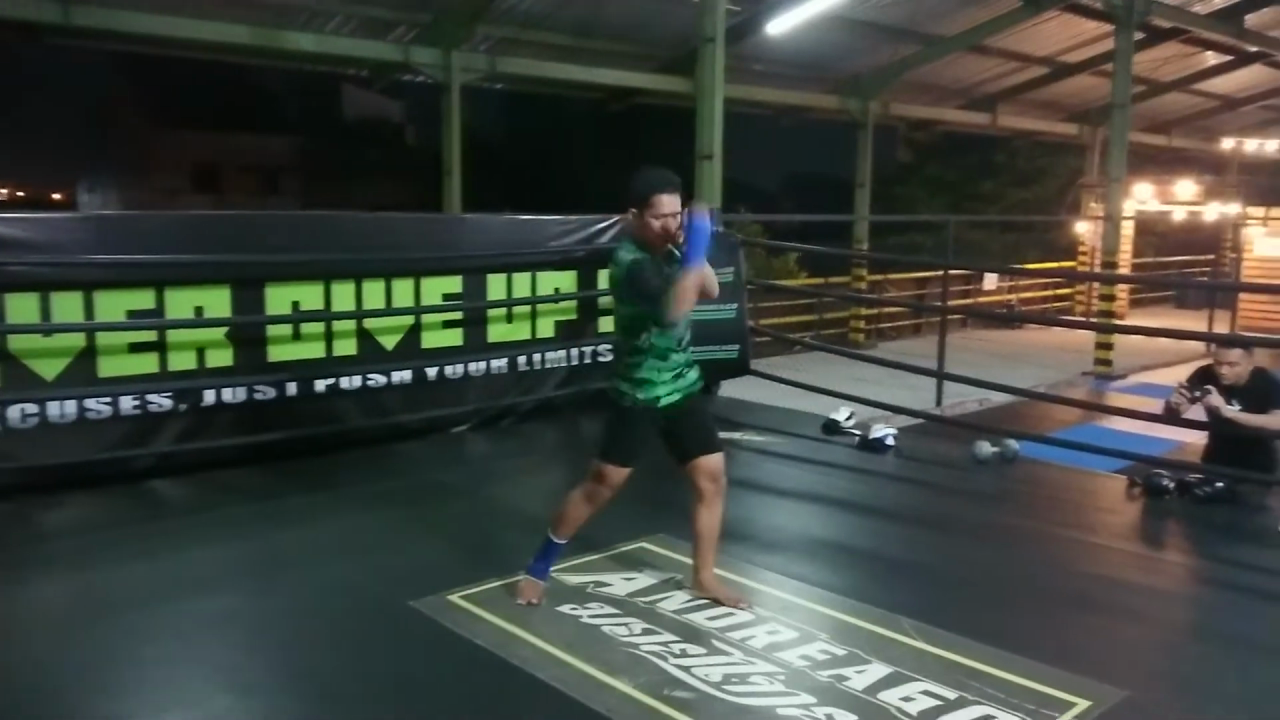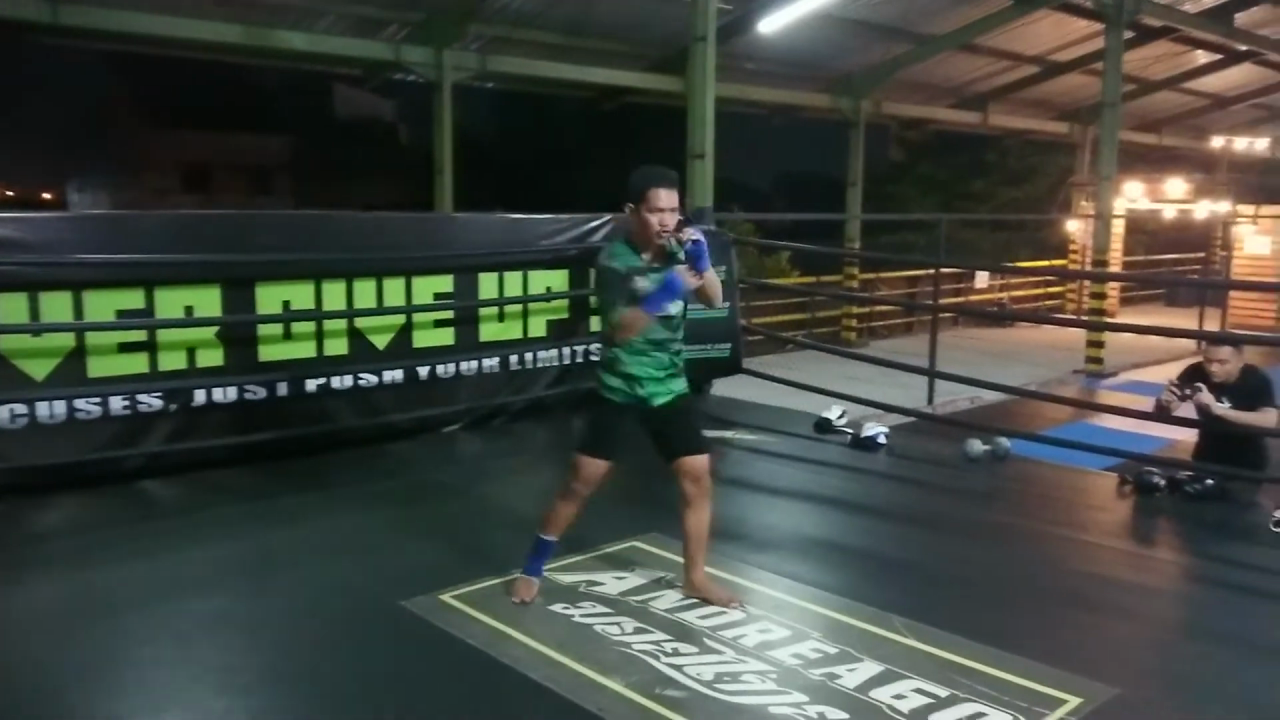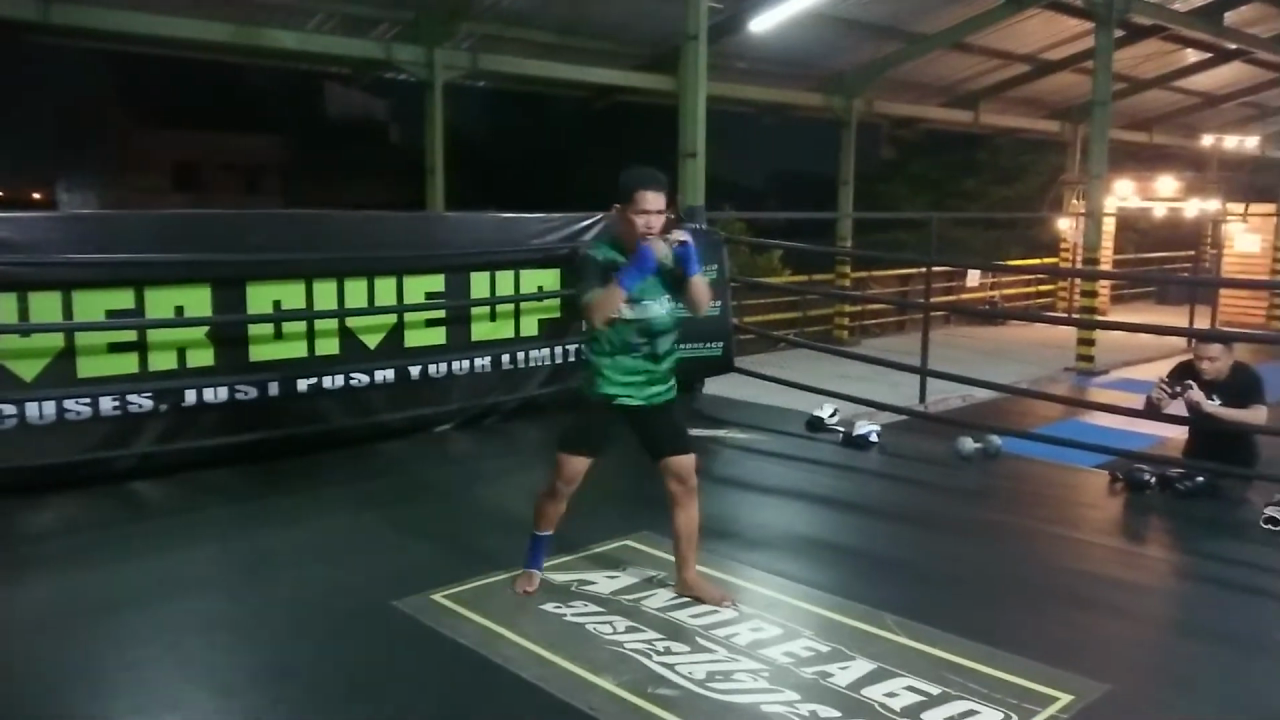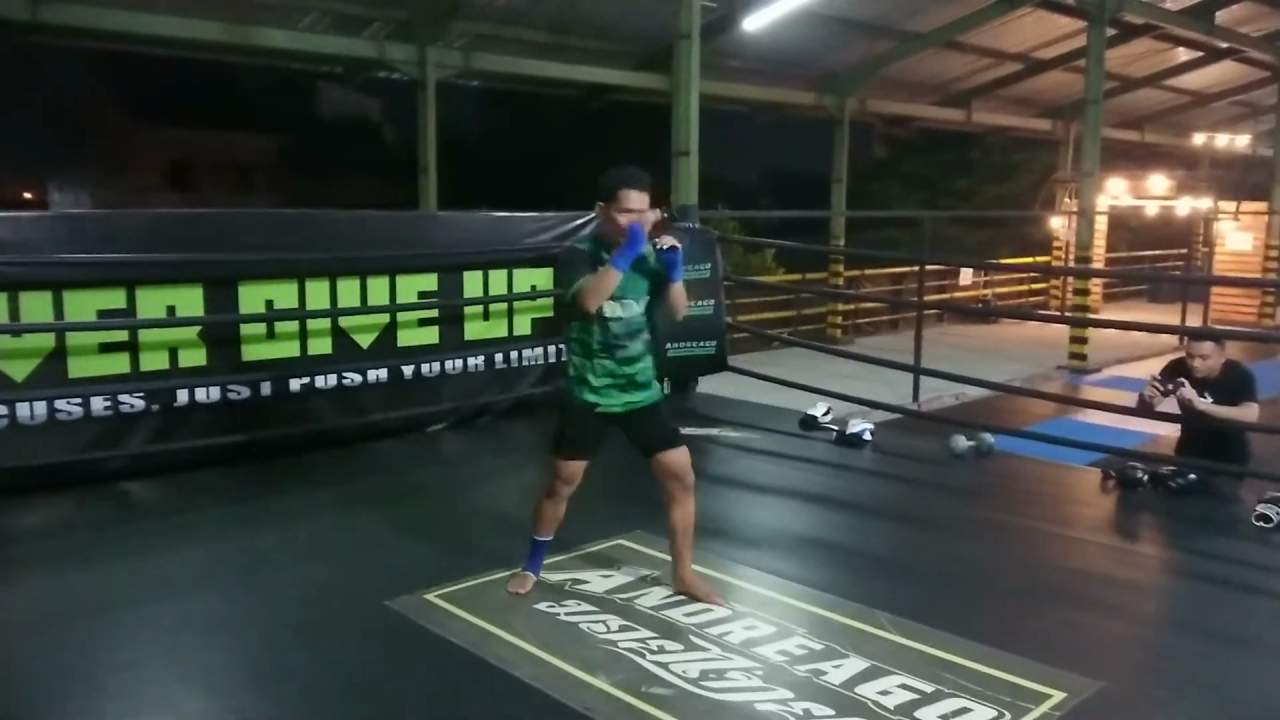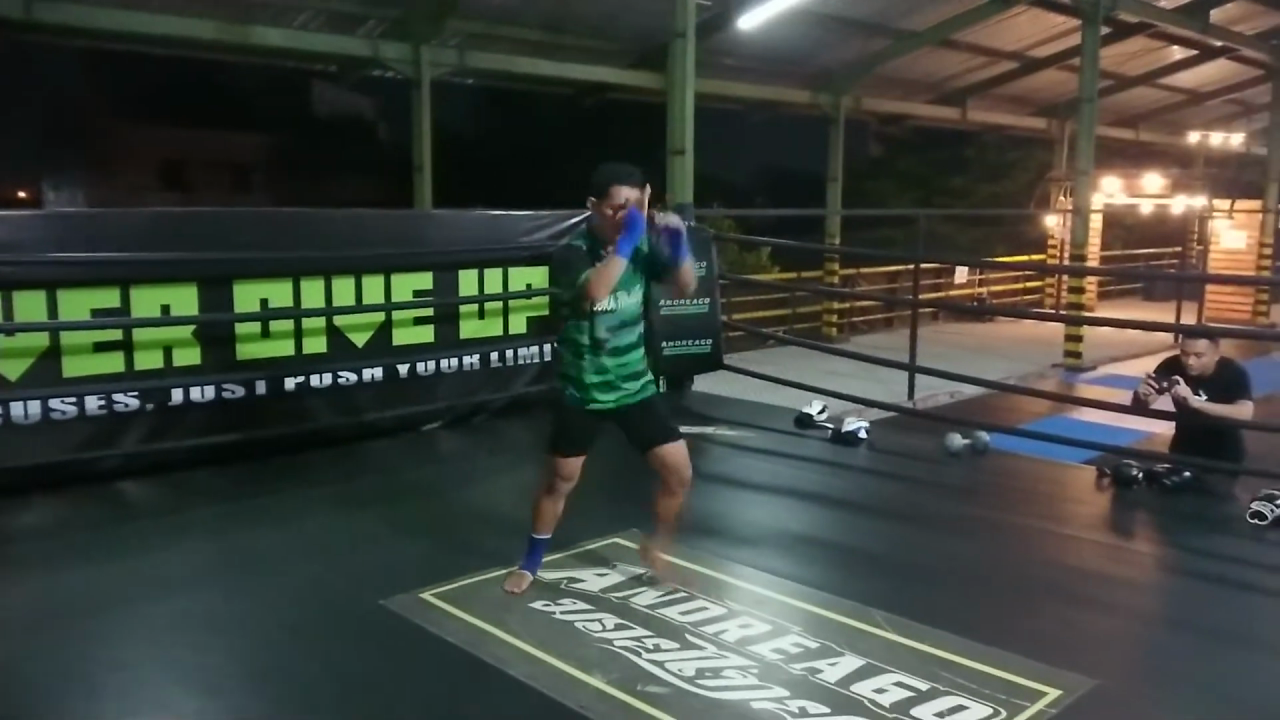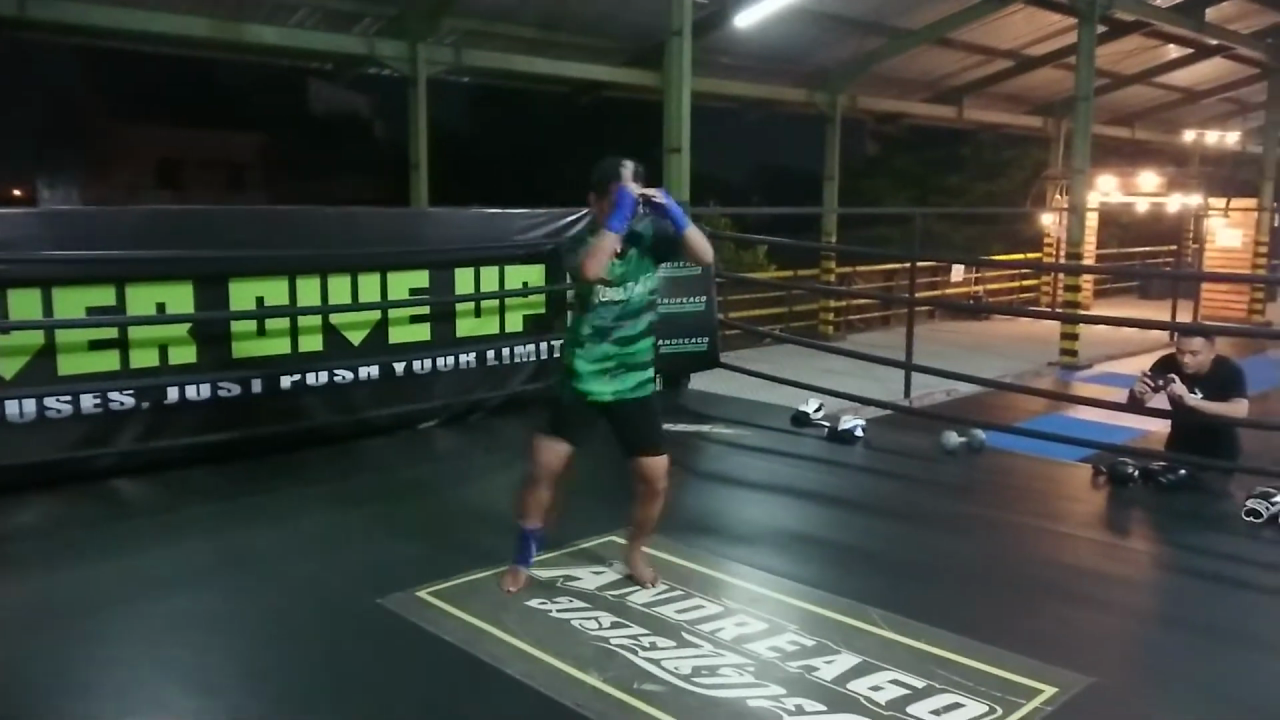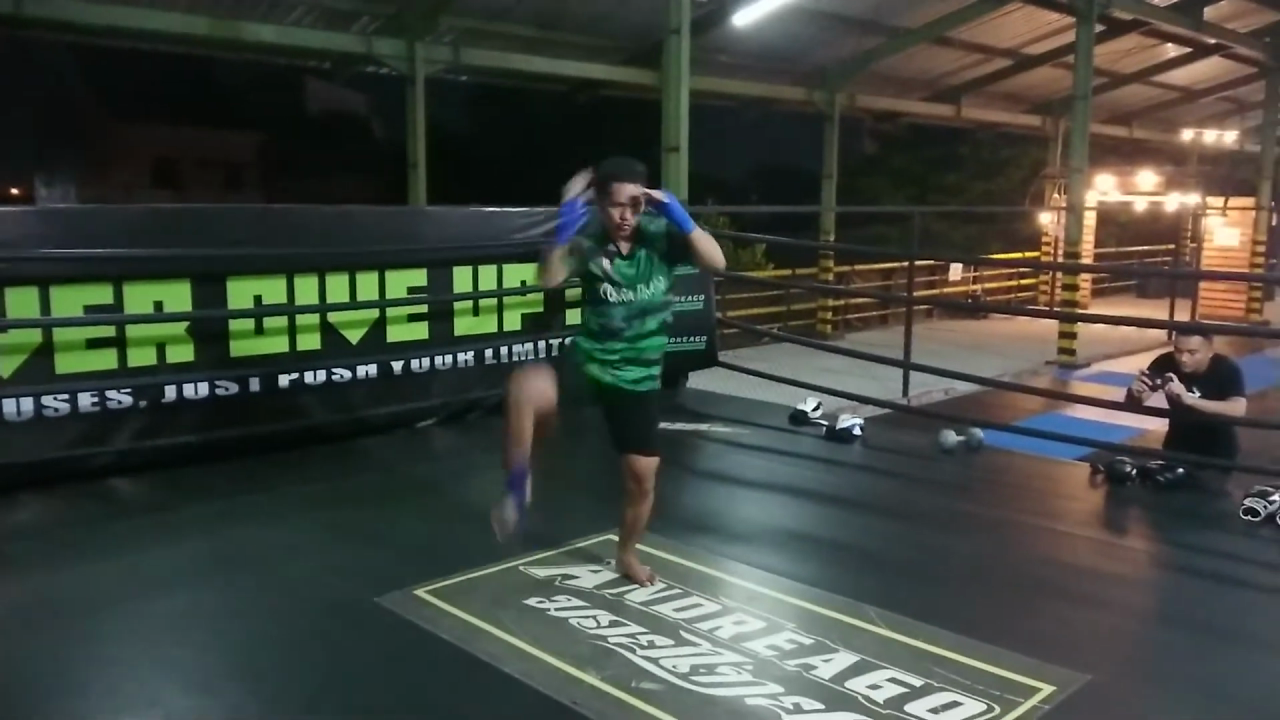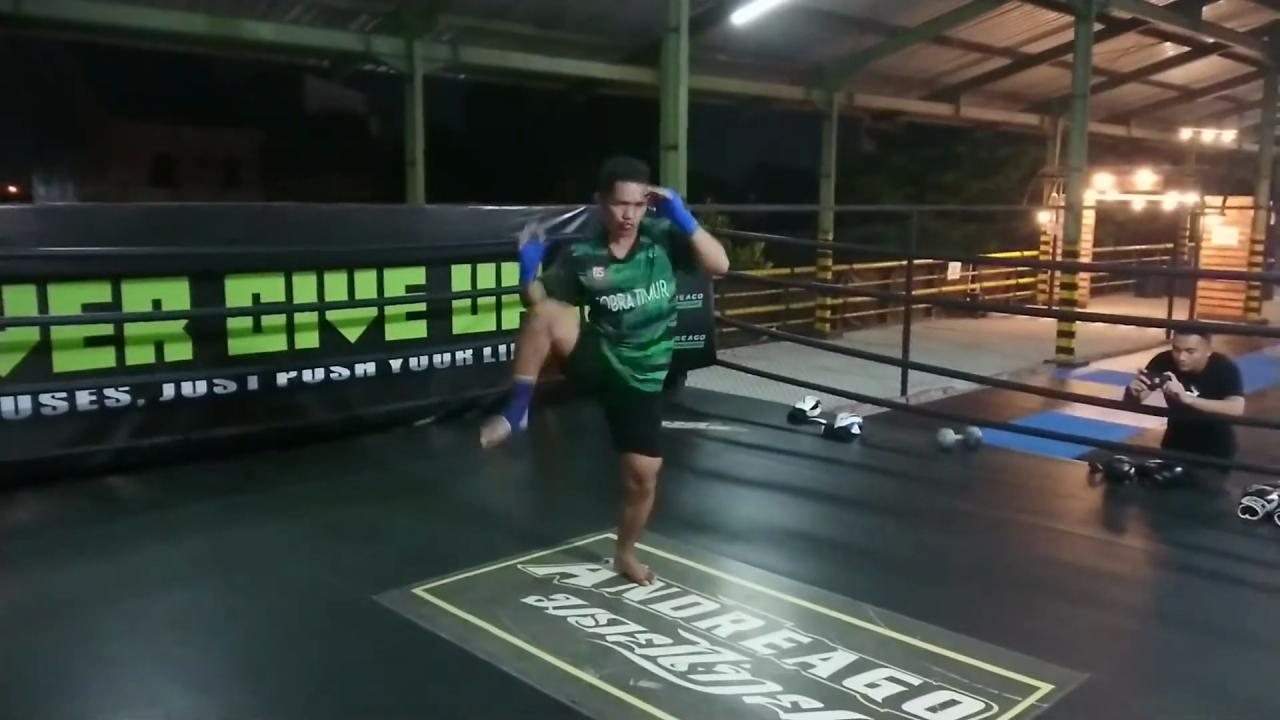
dt=0.1s
person 1, frame 1
left shoulder: (670, 247)
right shoulder: (630, 264)
left elbow: (710, 291)
right elbow: (676, 311)
left wrist: (694, 246)
right wrist: (699, 242)
left hip: (684, 388)
right hip: (639, 397)
left knee: (712, 479)
right knee: (602, 485)
left ankle: (704, 577)
right ankle: (540, 565)
person 1, frame 2
left shoulder: (676, 251)
right shoulder: (614, 262)
left elbow: (714, 297)
right elbow: (622, 330)
left wrist: (700, 256)
right wrist: (663, 292)
left hip: (671, 390)
right hip: (621, 391)
left knee: (698, 480)
right knee: (581, 481)
left ankle: (695, 576)
right ankle: (534, 567)
person 1, frame 3
left shoulder: (667, 254)
right shoulder: (596, 258)
left elbow: (700, 306)
right elbow: (596, 315)
left wrist: (689, 262)
right wrist: (635, 268)
left hip: (656, 392)
right hip: (605, 391)
left knee: (684, 481)
right knee: (565, 478)
left ankle: (687, 575)
right ankle: (534, 561)
person 1, frame 4
left shoulder: (648, 256)
right shoulder: (578, 254)
left elbow: (677, 311)
right elbow: (588, 301)
left wrist: (672, 266)
right wrist: (624, 251)
left hip: (640, 392)
right hip: (588, 394)
left knee: (680, 476)
right knee: (562, 482)
left ankle: (684, 572)
right ankle: (533, 563)
person 1, frame 5
left shoulder: (643, 246)
right shoulder: (573, 251)
left elbow: (685, 286)
right elbow: (594, 291)
left wrist: (677, 242)
right wrist: (627, 237)
left hip: (634, 387)
right hip: (581, 391)
left knee: (678, 470)
right knee: (560, 480)
left ankle: (655, 546)
right ankle: (530, 562)
person 1, frame 6
left shoulder: (650, 233)
right shoulder: (582, 240)
left elbow: (704, 253)
right elbow: (590, 269)
left wrist: (671, 210)
right wrist: (619, 206)
left hip: (634, 384)
right hip: (582, 380)
left knee: (654, 481)
right knee: (546, 468)
left ankle: (634, 554)
right ankle: (524, 556)
person 1, frame 7
left shoulder: (660, 233)
right shoulder: (585, 239)
left elbow: (716, 262)
right elbow: (549, 278)
left wrist: (674, 211)
right wrist: (566, 224)
left hip: (638, 379)
right hip: (588, 365)
left knee: (642, 480)
right knee: (524, 389)
left ankle: (627, 554)
right ankle: (517, 485)
person 1, frame 8
left shoulder: (665, 238)
right shoulder: (581, 253)
left elbow: (718, 265)
right elbow: (536, 303)
left wrist: (681, 213)
right wrist: (529, 268)
left hip: (640, 380)
right hip: (596, 357)
left knee: (642, 478)
right knee: (547, 319)
left ankle: (625, 552)
right ankle: (514, 413)
